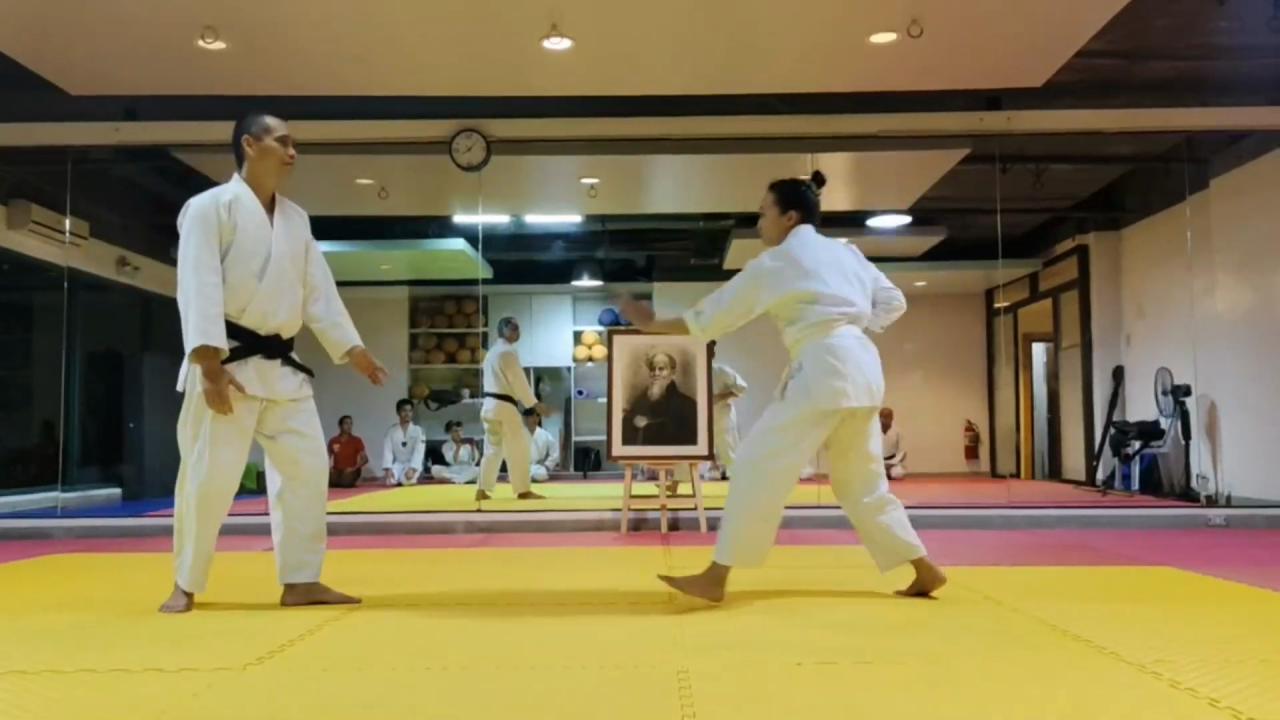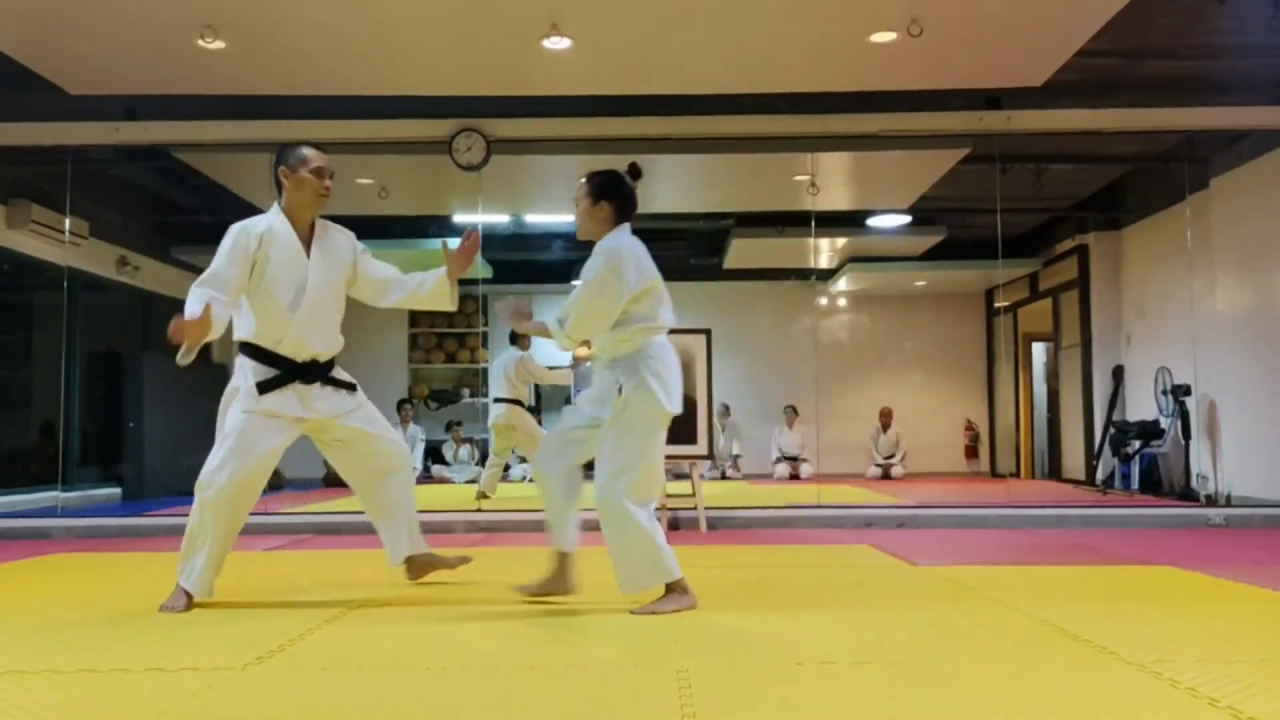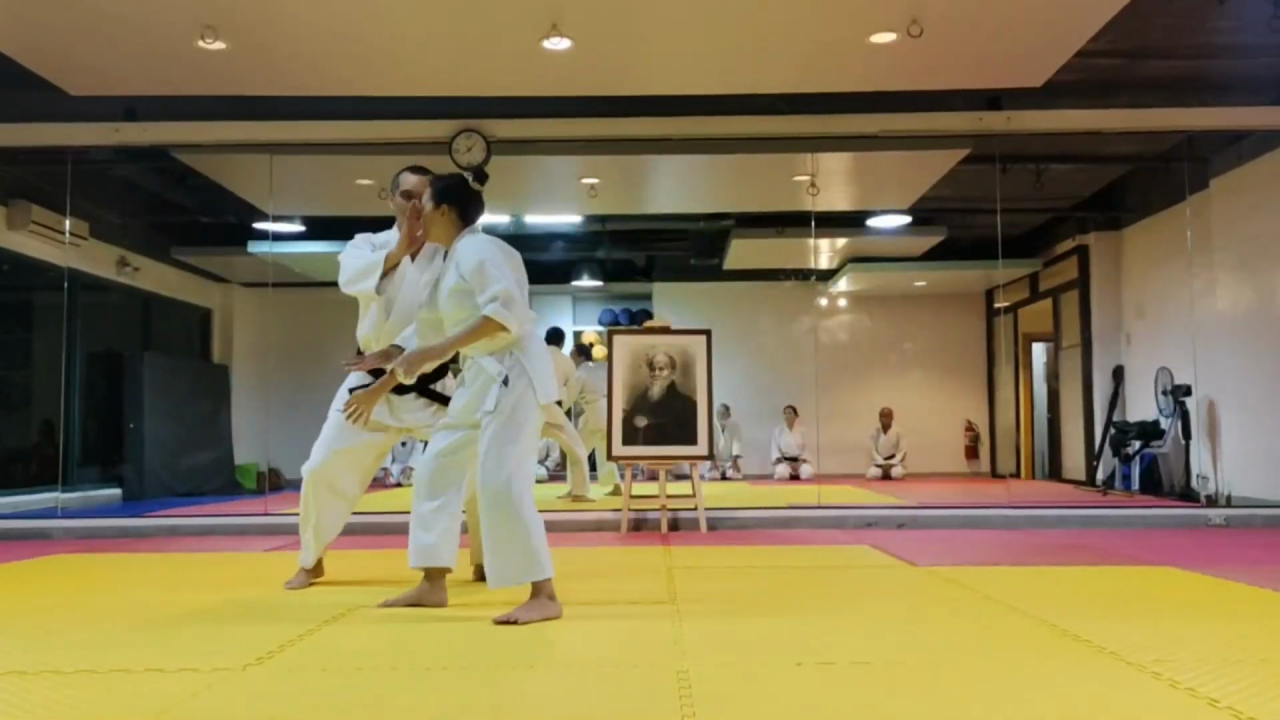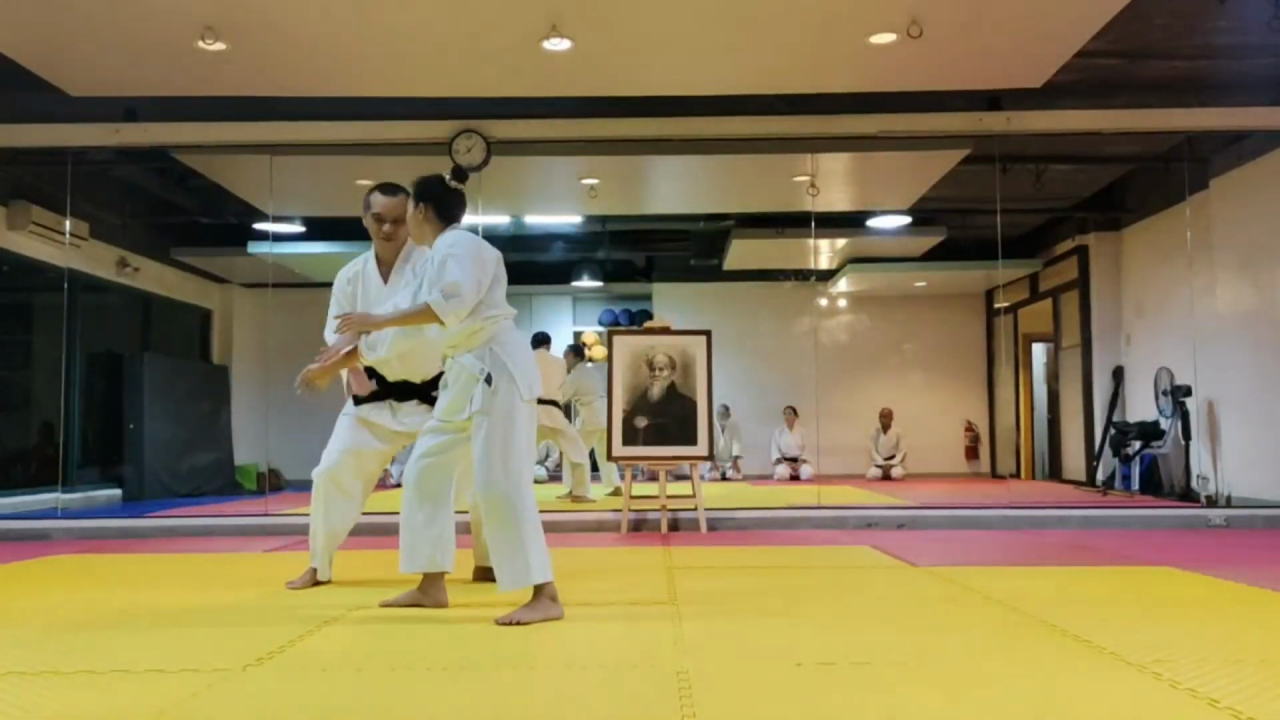
dt=0.4s
person 1, frame 1
left shoulder: (296, 217)
right shoulder: (210, 207)
left elbow: (318, 291)
right elbow: (199, 288)
left wrist: (352, 349)
right wrist: (211, 363)
left hip: (281, 364)
right hip: (228, 361)
left knee: (305, 466)
right knee: (210, 473)
left ankle: (300, 580)
right ankle: (186, 584)
person 1, frame 2
left shoulder: (342, 242)
right shoulder: (250, 235)
left elbow: (391, 287)
right elbow: (213, 292)
left wrist: (447, 275)
right wrist: (200, 324)
left hip: (326, 382)
right hip: (265, 381)
left knee: (389, 456)
right knee: (227, 478)
left ankle: (414, 555)
right ankle: (190, 583)
person 1, frame 3
right shoulder: (366, 245)
right elbow: (354, 280)
left wrist: (392, 353)
right wrist: (400, 249)
left hip: (430, 389)
right hip: (369, 381)
right knee: (324, 469)
right ankle: (312, 559)
person 1, frame 4
right shoulder: (351, 276)
right elbow: (337, 337)
right wrist: (352, 371)
left hip: (433, 395)
right hip: (376, 397)
right knee: (334, 473)
right ankle: (319, 566)
person 2, frame 1
left shoulder: (776, 262)
right shoulder: (844, 252)
left elbow: (714, 315)
right elbow: (892, 305)
left wrist: (653, 325)
left hip: (824, 369)
right hip: (862, 367)
left knee: (759, 467)
right knee: (863, 482)
left ankle: (717, 576)
right ankle: (924, 569)
person 2, frame 2
left shoulder: (612, 253)
right shoulder: (627, 251)
left elbow: (575, 326)
left wrist: (526, 323)
left hip: (640, 377)
right hip: (616, 377)
left knee: (621, 491)
right knee: (555, 455)
left ankle: (676, 589)
right ankle: (562, 570)
person 2, frame 3
left shoulder: (482, 250)
right shoulder: (450, 267)
left elbow: (505, 311)
right elbow: (425, 336)
left wrist: (443, 349)
right wrist: (381, 387)
left hip: (515, 372)
right hip: (480, 378)
left knee: (500, 480)
right knee: (438, 469)
left ankle: (544, 596)
right ankle: (432, 584)
person 2, frame 4
left shoulder: (460, 246)
right shoulder: (439, 259)
left elbow: (452, 305)
right elbow: (402, 330)
left wrist: (379, 320)
right wrist: (337, 361)
left hip: (497, 368)
right hip: (468, 376)
left knee: (501, 482)
right knee: (426, 470)
left ankle: (545, 596)
right ankle: (431, 586)
